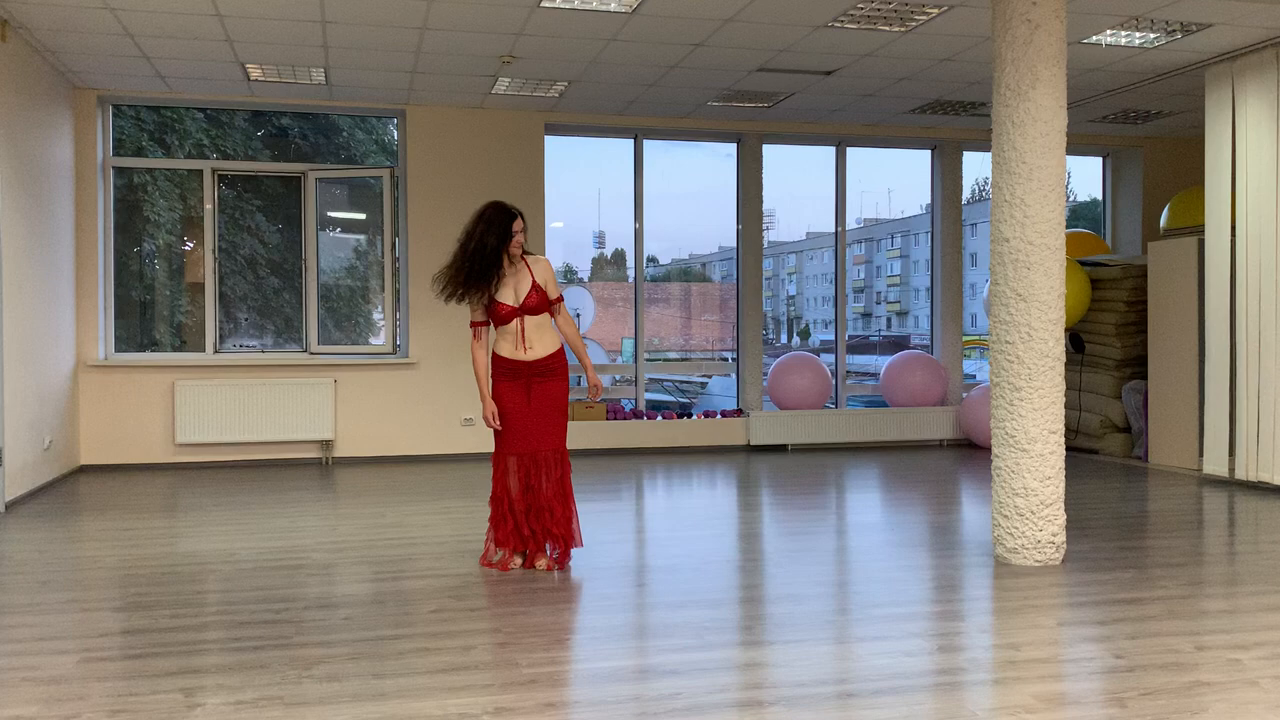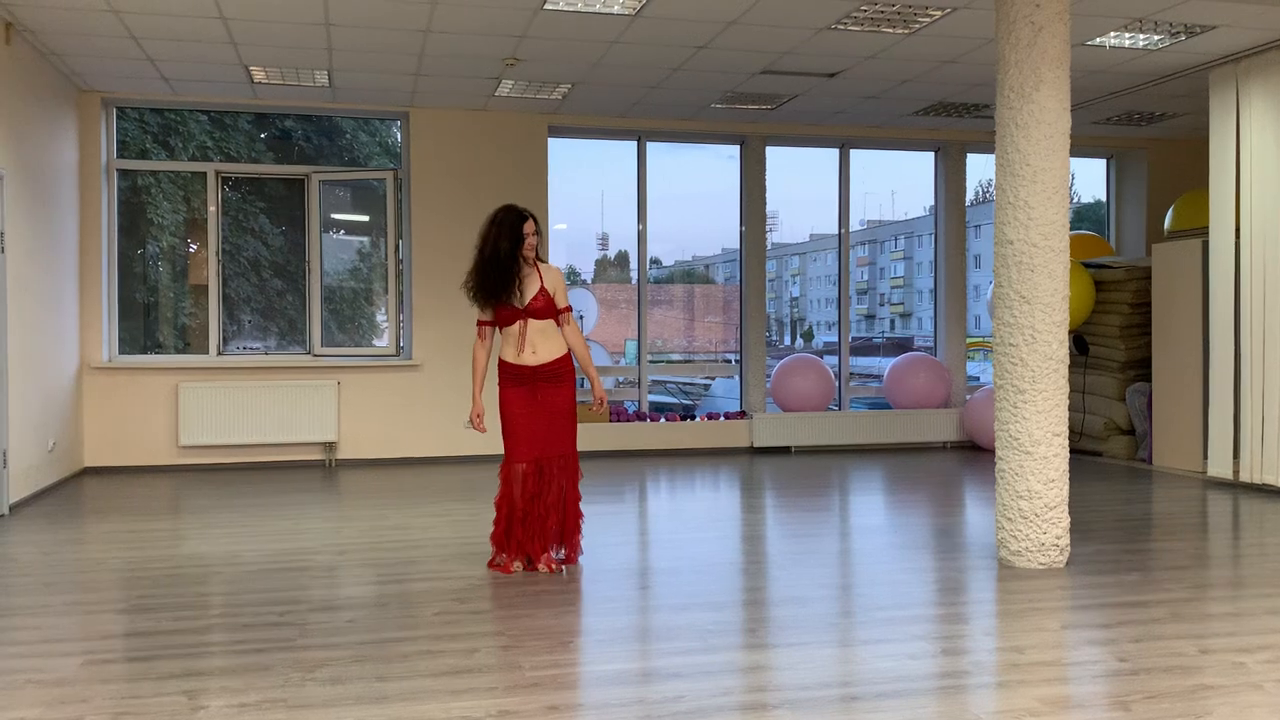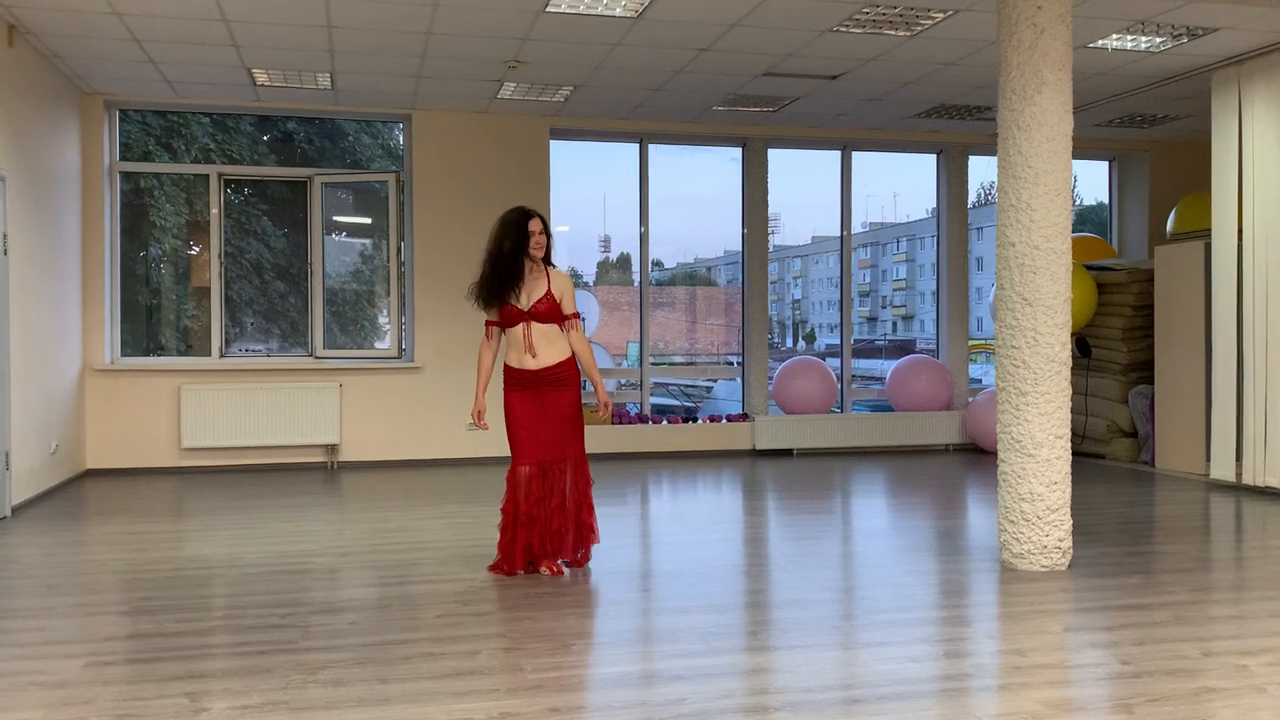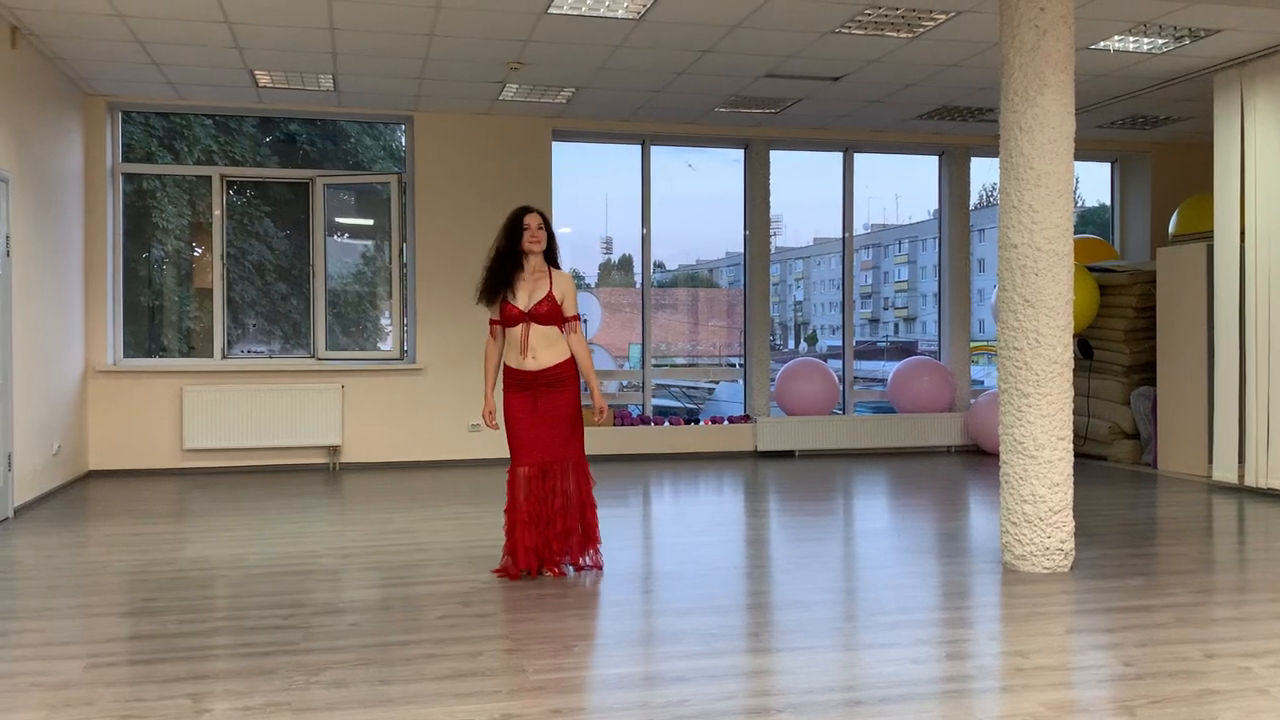
dt=0.3s
person 1, frame 1
left shoulder: (541, 267)
right shoulder: (480, 283)
left elbow: (563, 319)
right elbow: (479, 342)
left wrist: (588, 367)
right wrist: (485, 397)
left hip: (550, 372)
right hip: (508, 376)
left knee: (547, 456)
right knee: (511, 457)
left ankle: (542, 547)
right ankle: (510, 545)
person 1, frame 2
left shoulder: (551, 275)
right shoulder: (492, 283)
left elbow: (570, 329)
right elbow: (483, 342)
left wrist: (594, 379)
right wrist: (476, 398)
left hip: (557, 377)
right hip: (515, 382)
left knee: (555, 460)
right knee: (520, 463)
left ankle: (545, 548)
right ankle: (515, 549)
person 1, frame 3
left shoulder: (559, 280)
right shoulder: (500, 284)
left elbow: (576, 335)
right elbow: (489, 342)
left wrist: (598, 386)
right wrist: (479, 395)
left hip: (561, 381)
right hip: (519, 386)
left knee: (558, 464)
right knee: (525, 467)
left ankle: (550, 551)
right ankle: (520, 551)
person 1, frame 4
left shoulder: (562, 281)
right shoulder: (502, 283)
left elbow: (576, 337)
right elbow: (495, 341)
left wrist: (595, 389)
right wrist: (488, 395)
left hip: (560, 383)
right hip: (517, 387)
left knee: (560, 465)
right knee: (525, 468)
left ankle: (555, 552)
right ankle: (523, 554)
